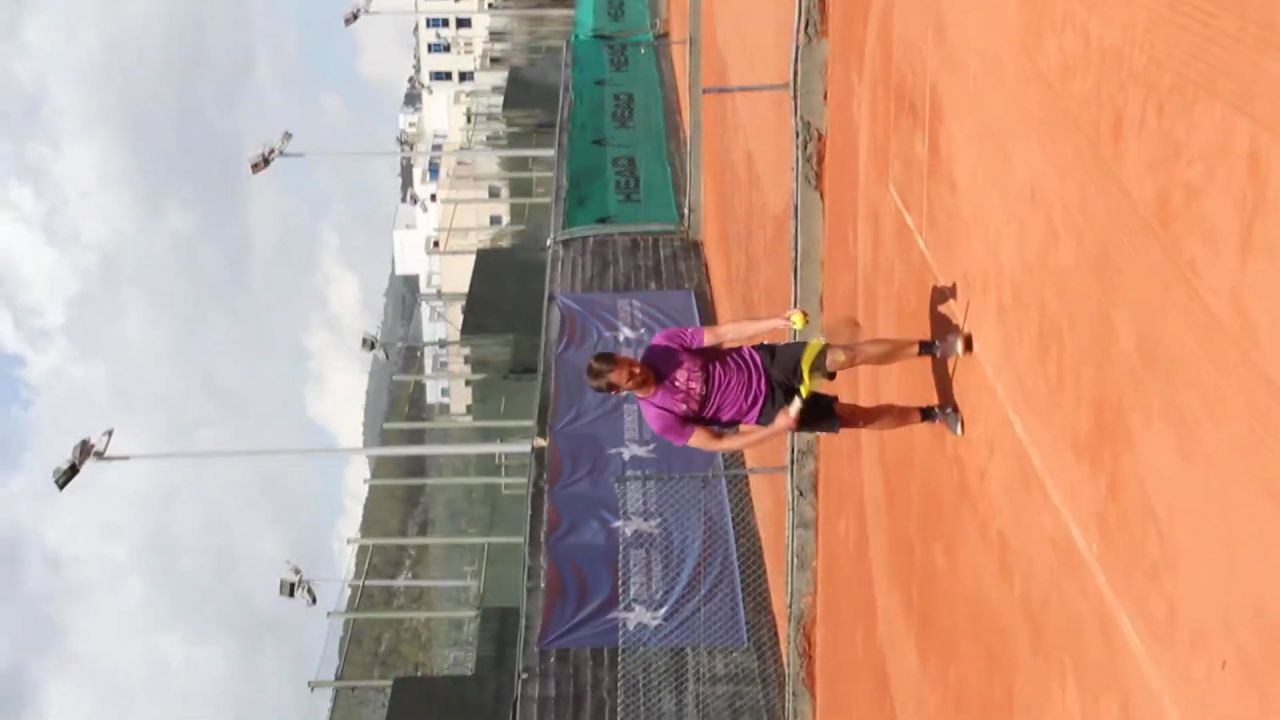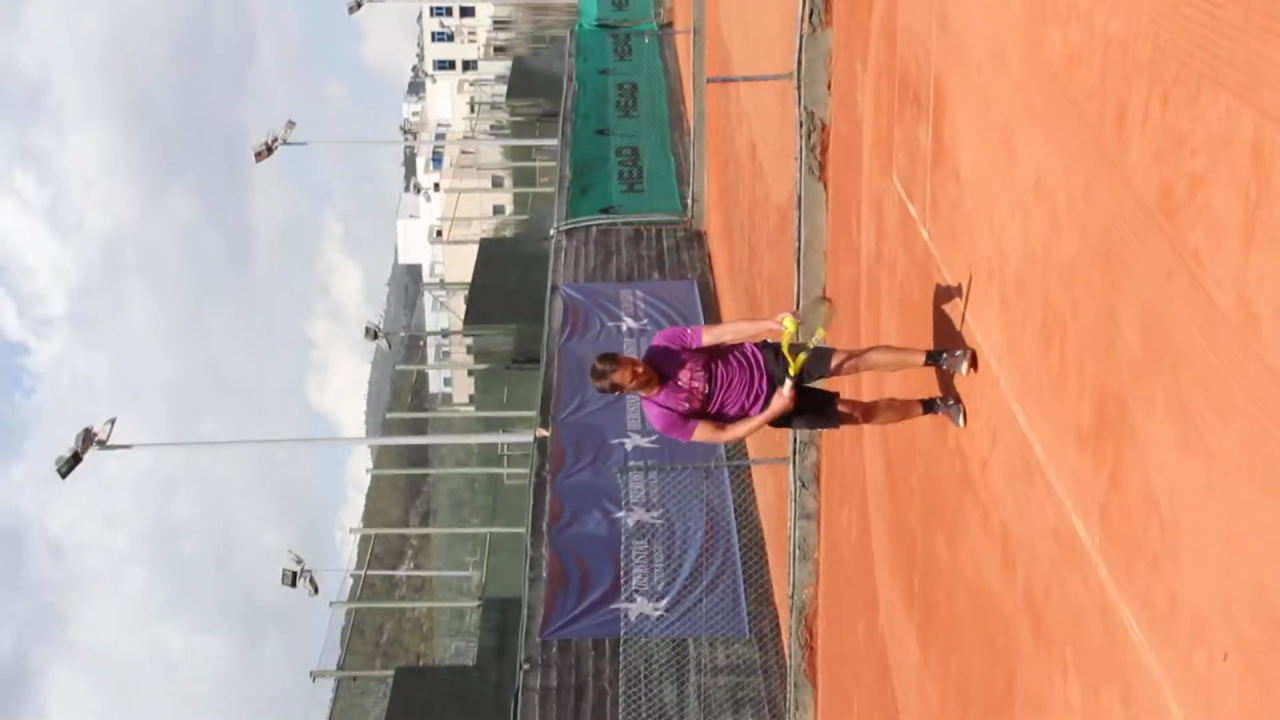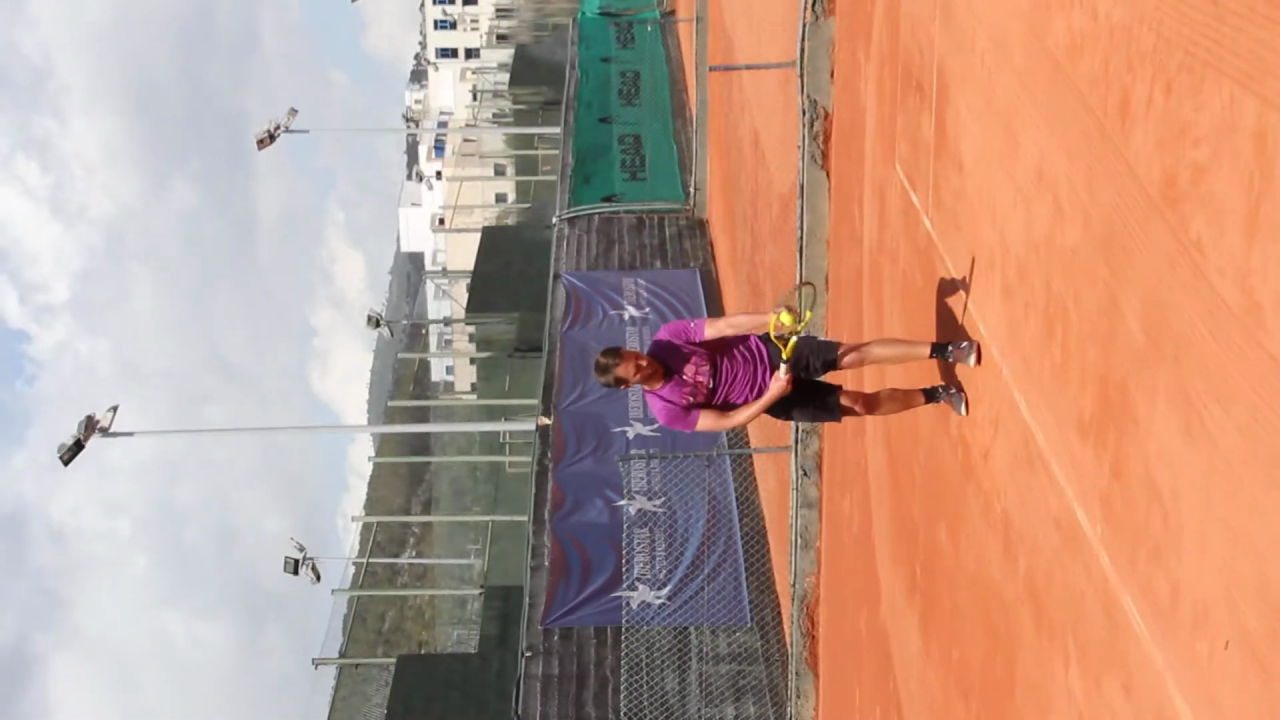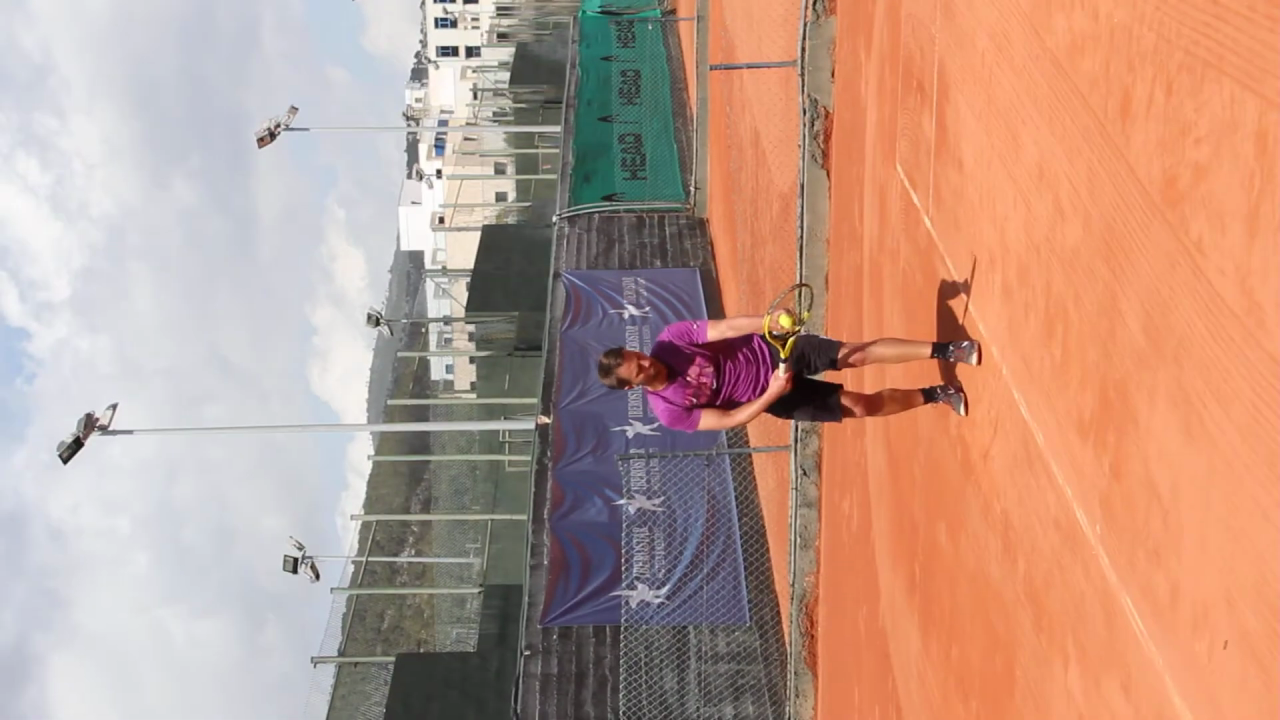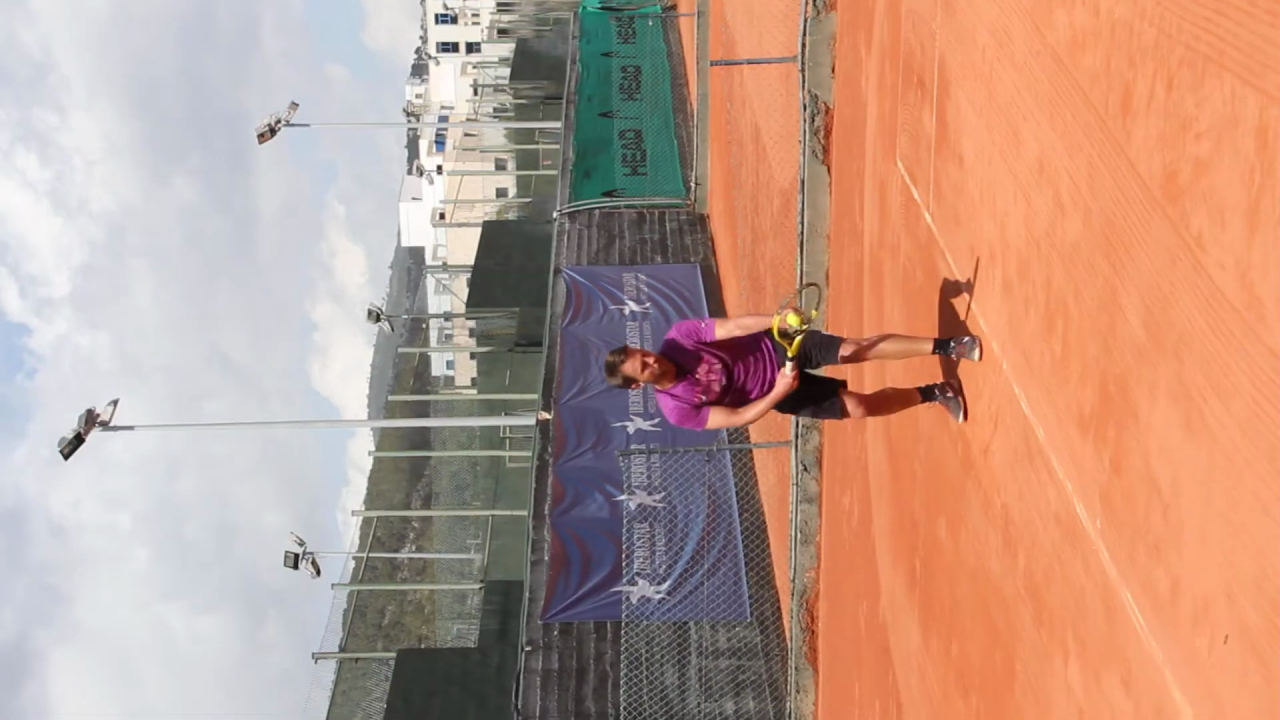
dt=0.1s
person 1, frame 1
left shoulder: (662, 344)
right shoulder: (659, 418)
left elbow: (724, 332)
right elbow: (718, 443)
left wrist: (775, 322)
right wrist: (773, 430)
left hip: (763, 362)
right hip: (764, 407)
left knee: (843, 357)
right knee: (856, 417)
left ankle: (934, 346)
right ankle: (932, 414)
person 1, frame 2
left shoulder: (663, 344)
right shoulder: (661, 416)
left elbow: (722, 332)
right elbow: (721, 434)
left wrist: (771, 323)
right wrist: (772, 413)
left hip: (766, 359)
right hip: (766, 403)
left knee: (846, 361)
right knee: (856, 413)
left ankle: (940, 358)
right ankle: (934, 406)
person 1, frame 3
left shoulder: (667, 338)
right shoulder: (666, 410)
left elbow: (724, 325)
right elbow: (727, 422)
left wrist: (772, 318)
right wrist: (771, 396)
left hip: (768, 351)
right hip: (768, 398)
left knee: (855, 354)
right knee: (858, 405)
left ankle: (946, 350)
right ankle: (936, 395)
person 1, frame 4
left shoulder: (670, 339)
right shoulder: (668, 410)
left elbow: (726, 327)
right elbow: (728, 420)
left wrist: (772, 320)
right wrist: (771, 394)
left hip: (770, 351)
right hip: (771, 397)
left knee: (856, 353)
right knee: (859, 406)
left ankle: (946, 350)
right ankle: (935, 395)
person 1, frame 5
left shoulder: (678, 337)
right shoulder: (678, 409)
left elbow: (733, 326)
right elbow: (737, 418)
right wrist: (779, 393)
left hip: (776, 347)
right hip: (775, 393)
left knee: (855, 350)
right knee: (858, 407)
left ankle: (946, 345)
right ankle: (933, 393)
